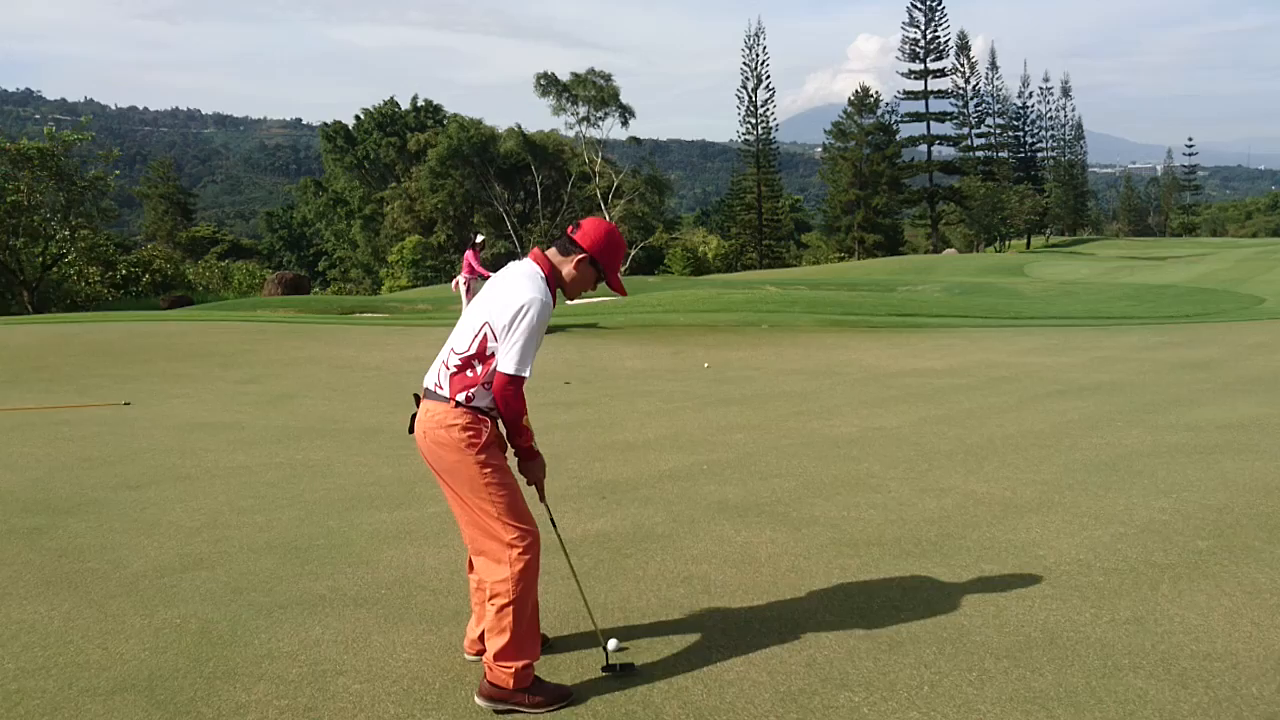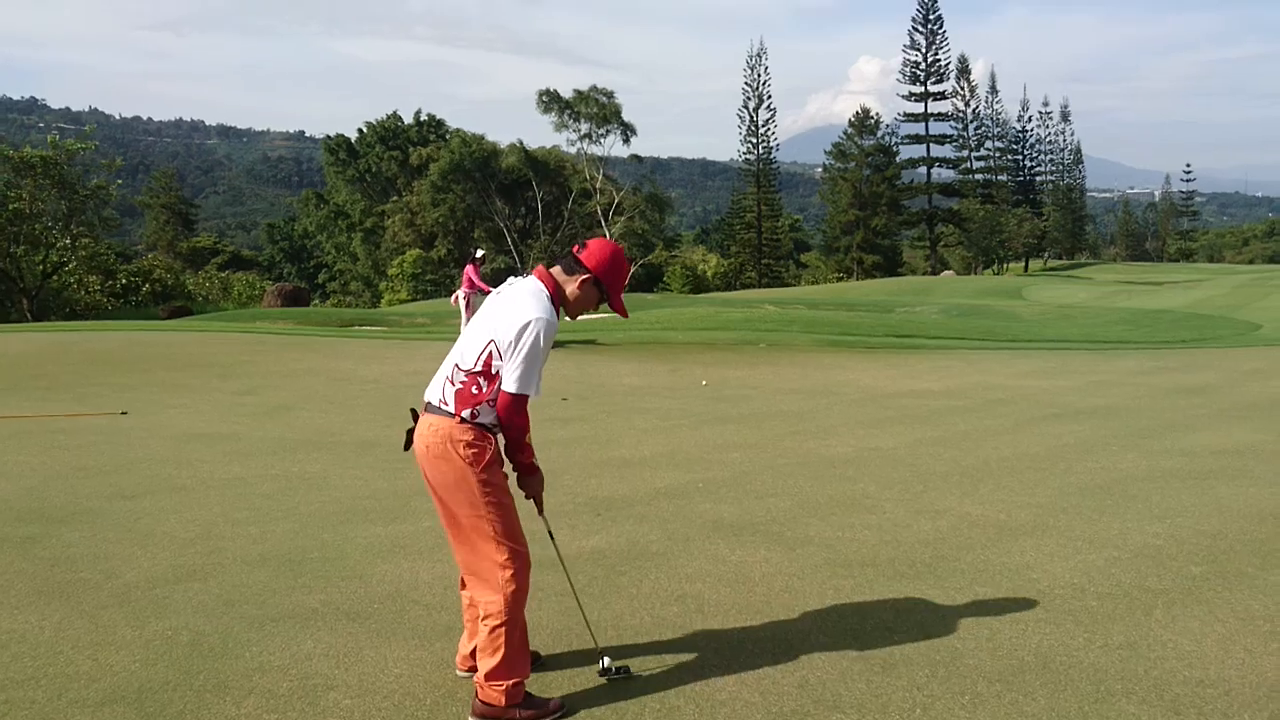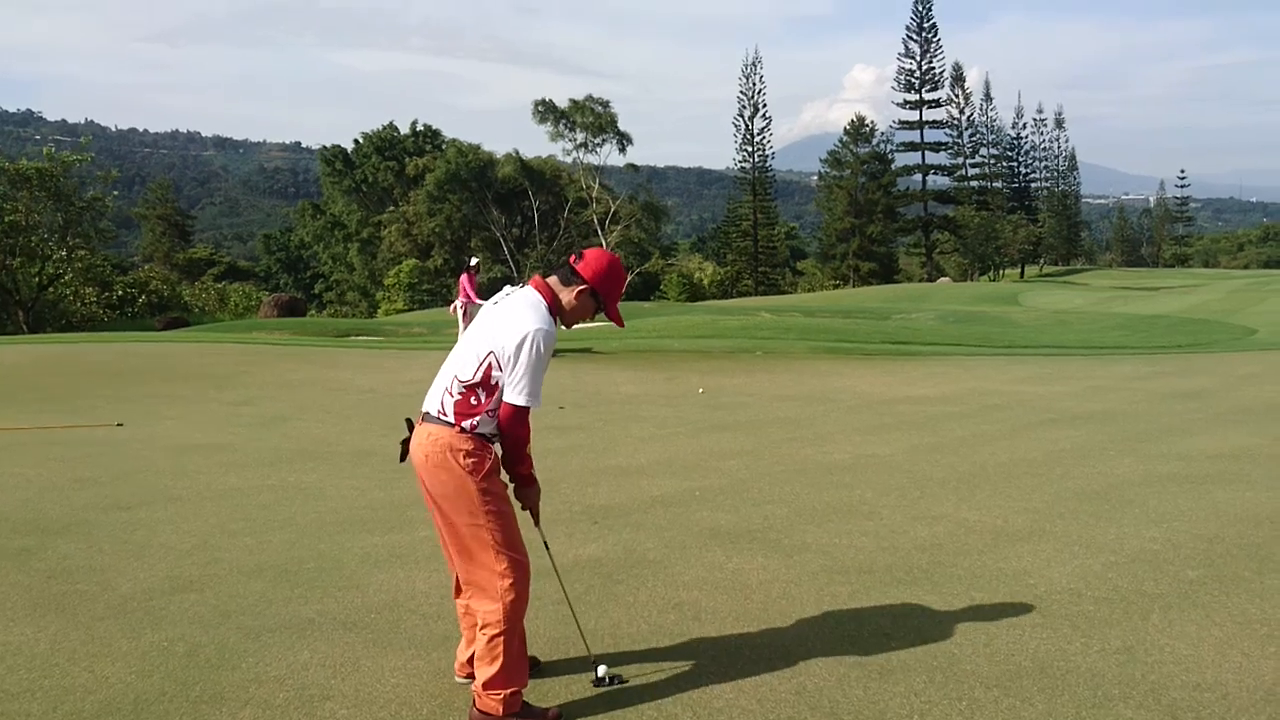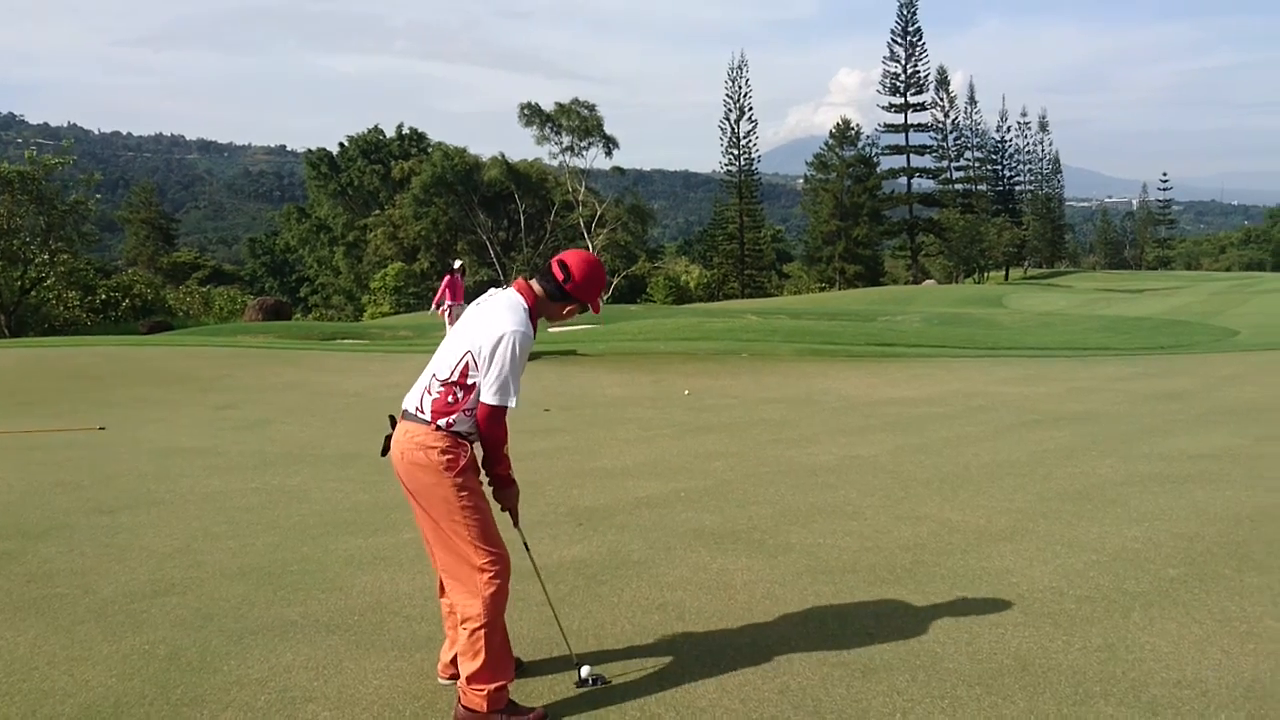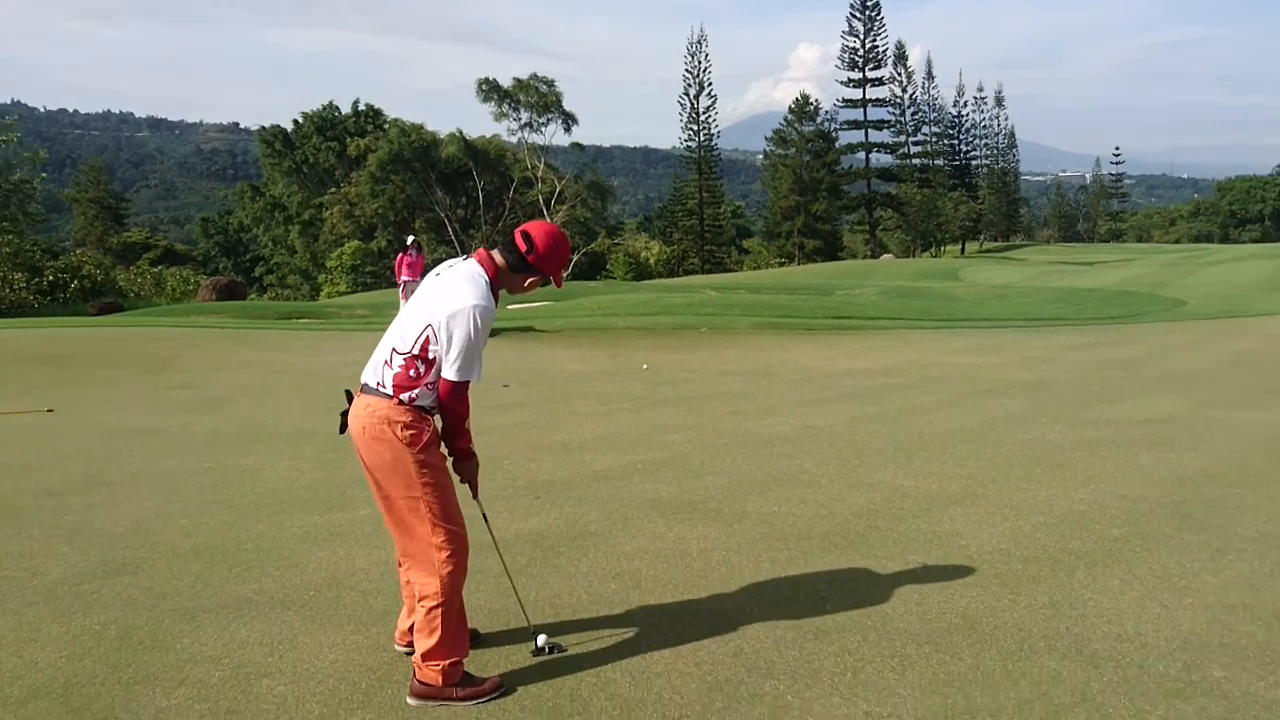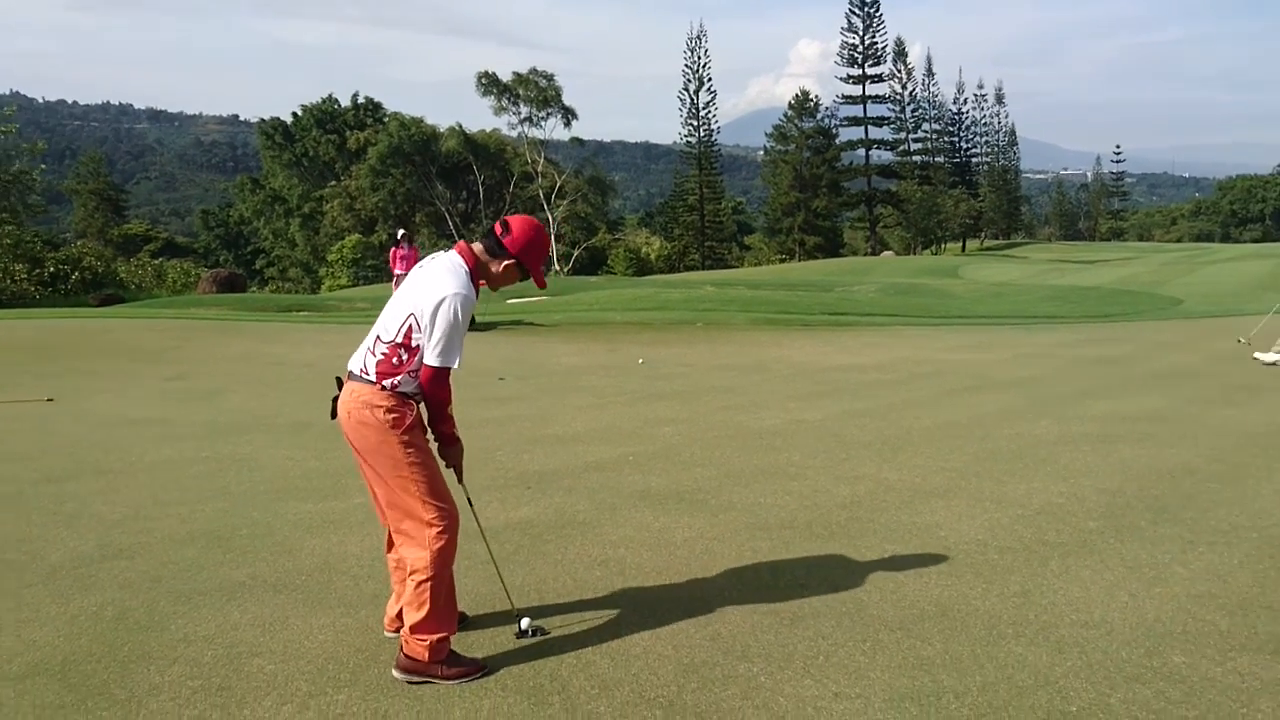
dt=0.3s
person 1, frame 1
left shoulder: (517, 272)
right shoulder: (534, 298)
right elbow: (506, 387)
left wrist: (520, 445)
right wrist: (528, 452)
left hip: (445, 412)
right hip: (459, 424)
left knee: (490, 535)
right knee: (515, 542)
left ankle: (485, 634)
right ankle: (507, 678)
person 1, frame 2
left shoulder: (518, 287)
right shoulder: (539, 316)
right elbow: (511, 405)
left wrist: (519, 461)
right wrist: (527, 467)
left hip: (439, 426)
right hip: (460, 439)
left knee: (482, 552)
right knee: (504, 562)
left ankle: (478, 650)
person 1, frame 3
left shoulder: (512, 297)
right shoulder: (538, 327)
right elbow: (512, 416)
right wrist: (524, 478)
left hip: (433, 435)
right hip: (459, 449)
left knee: (477, 561)
right knee: (504, 572)
left ankle: (476, 658)
person 1, frame 4
left shoulder: (498, 298)
right shoulder: (514, 329)
right elbow: (489, 416)
left wrist: (496, 474)
right wrist: (503, 479)
left hip: (417, 435)
right hip: (436, 447)
left knee: (460, 558)
right knee: (485, 567)
left ankle: (459, 658)
person 1, frame 5
left shoulder: (455, 266)
right shoulder: (476, 303)
right elbow: (451, 391)
left wrist: (455, 448)
right wrist: (464, 453)
left hip: (372, 407)
right hip: (397, 421)
left knee: (419, 535)
right knee: (442, 544)
left ankle: (416, 628)
right ankle: (437, 675)
person 1, frame 6
left shoulder: (441, 260)
right shoulder: (456, 293)
right elbow: (434, 378)
left wrist: (441, 434)
right wrist: (448, 438)
left hip: (364, 395)
right hip: (382, 407)
left knee: (407, 517)
right knee: (434, 521)
left ankle: (406, 610)
right ankle: (423, 650)
